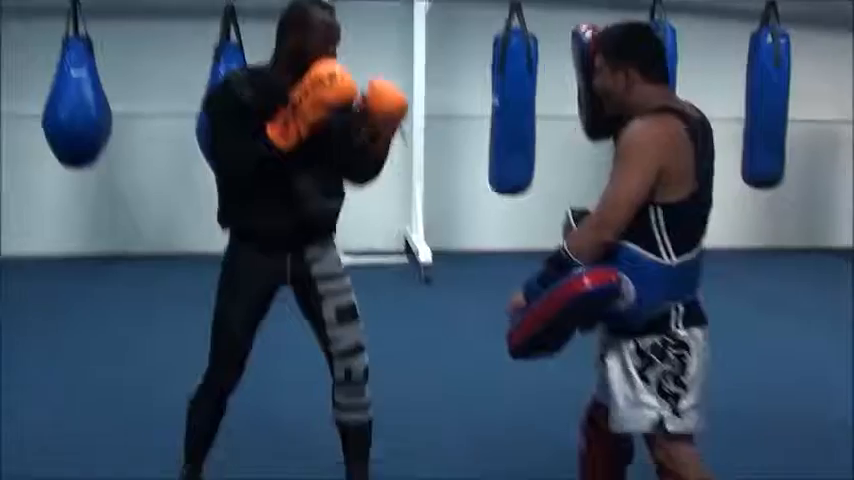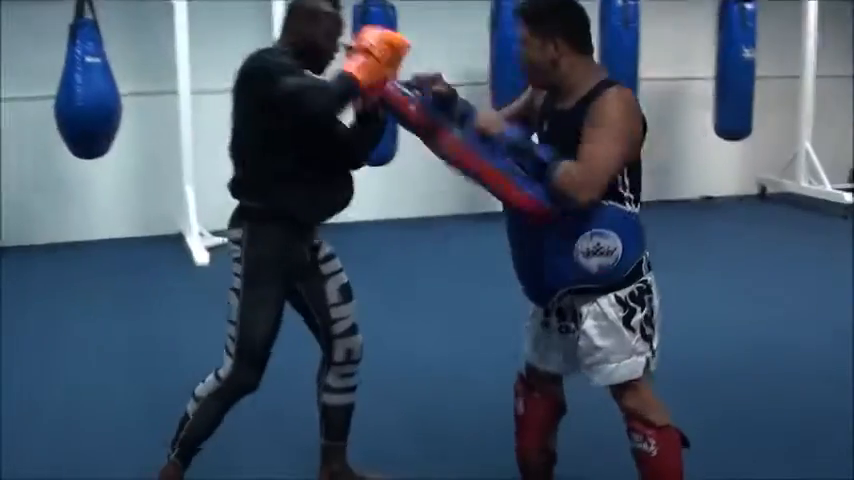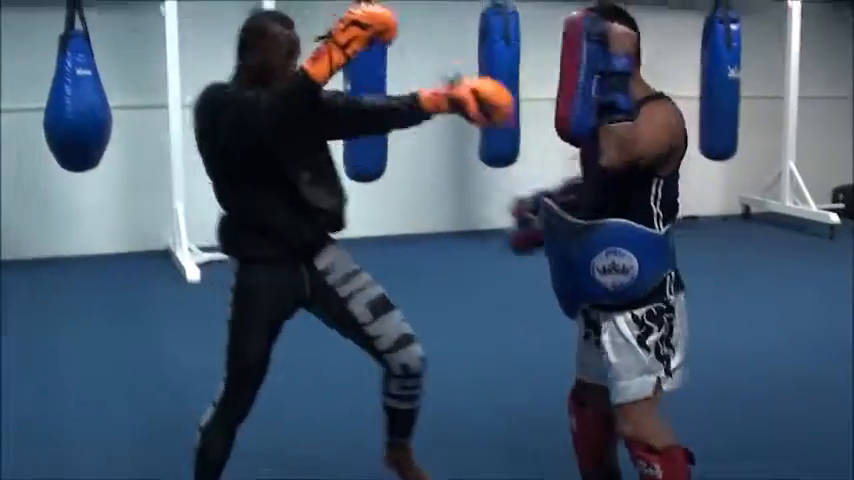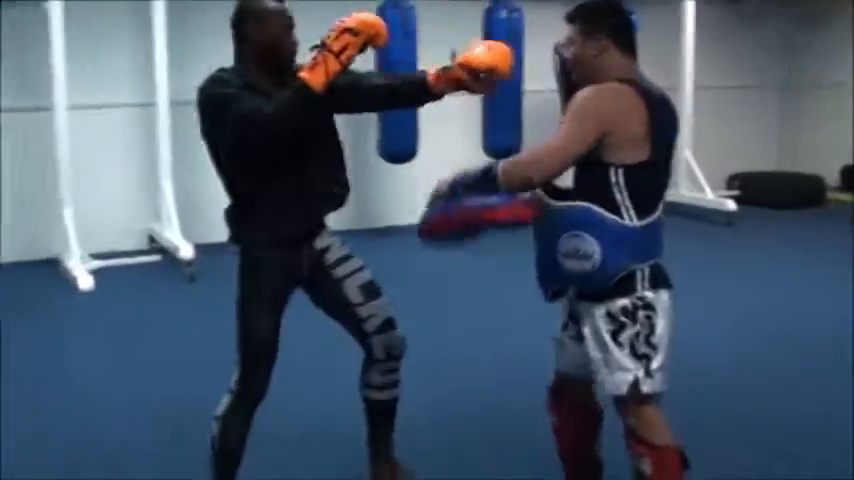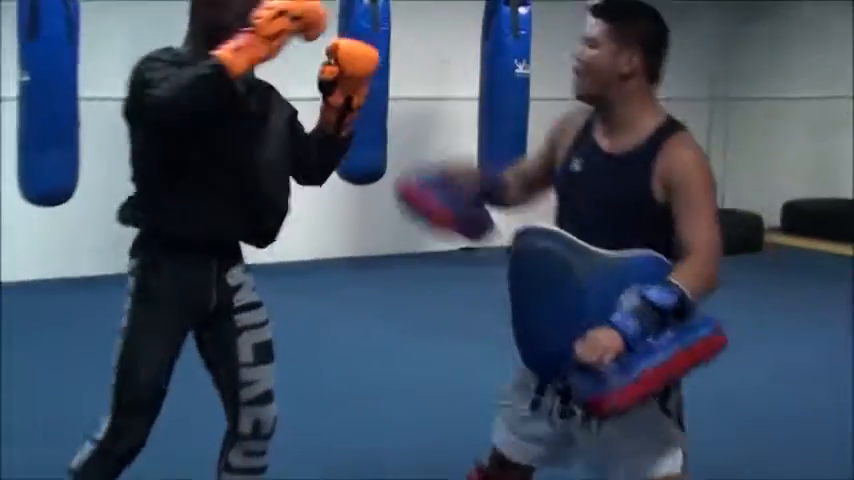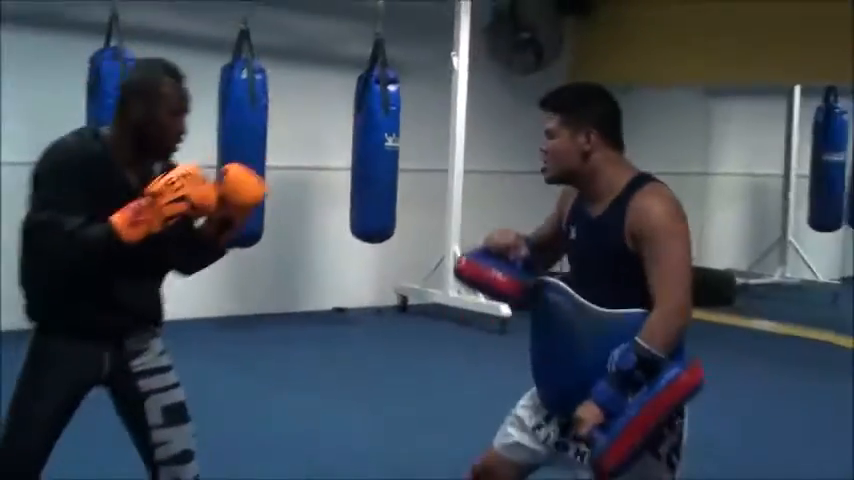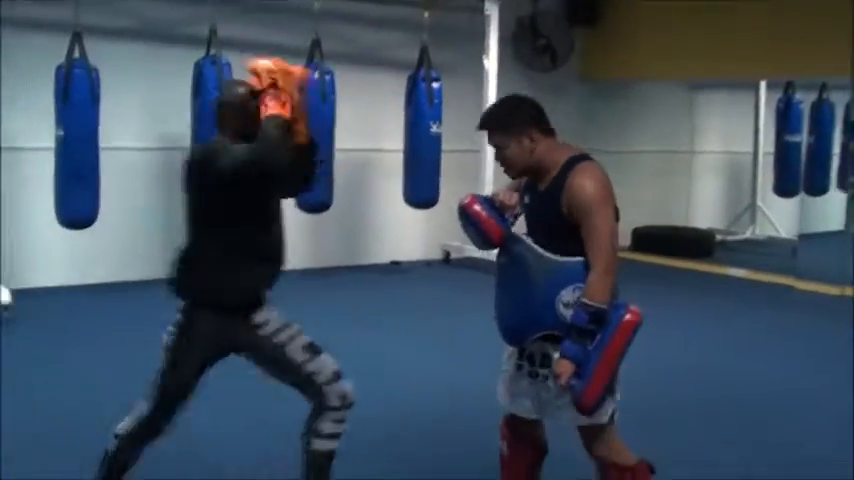
dt=0.7s
person 1, frame 1
right shoulder: (236, 92)
left elbow: (358, 169)
right elbow: (233, 167)
left wrist: (379, 134)
left hip: (314, 249)
right hip: (254, 250)
left knee: (352, 369)
right knee: (222, 373)
person 1, frame 2
left shoulder: (301, 81)
right shoulder: (265, 68)
left elbow: (349, 152)
right elbow: (316, 106)
left wrist: (374, 91)
right wrist: (364, 61)
left hip: (305, 234)
right hip: (263, 234)
left knee: (344, 348)
right knee: (243, 369)
person 1, frame 3
left shoulder: (304, 102)
right shoulder: (218, 106)
left elbow: (377, 112)
right elbow: (264, 121)
left wrist: (448, 97)
right wrist: (334, 53)
left hip: (321, 258)
right hip: (264, 273)
left knee: (406, 358)
right knee: (237, 396)
person 1, frame 4
left shoulder: (302, 81)
right shoulder: (220, 94)
left elbow: (381, 92)
right elbow: (272, 125)
left wrist: (454, 75)
right wrist: (328, 60)
left hip: (314, 237)
right hip: (265, 251)
left knee: (386, 340)
right knee: (252, 379)
person 1, frame 5
left shoulder: (259, 97)
right shoulder: (162, 70)
left elbow: (310, 166)
right elbow: (165, 110)
left wrist: (342, 101)
left hip: (227, 269)
right hip: (165, 267)
left knee: (255, 417)
right knee: (129, 423)
person 1, frame 6
left shoulder: (169, 170)
right shoulder: (70, 159)
left elbow: (185, 258)
right elbow: (57, 254)
left wrist: (223, 222)
right wrist: (148, 212)
left hip: (136, 339)
right hip: (64, 341)
person 1, frame 7
left shoulder: (251, 158)
right shoulder: (212, 158)
right elbow: (270, 159)
right wrist: (276, 105)
left hip: (251, 310)
right hip: (207, 314)
left knee: (335, 395)
right knee: (156, 417)
person 2, frame 1
left shoulder: (648, 132)
right shoulder: (686, 118)
left elbow: (602, 229)
left hip: (658, 323)
right hip: (642, 313)
right knee: (602, 425)
person 2, frame 2
left shoulder: (613, 104)
right shoulder: (547, 98)
left elbow: (583, 187)
right elbow: (493, 133)
left wrist: (510, 146)
right wrist: (444, 98)
left hip: (612, 283)
right hip: (564, 278)
left knee: (633, 396)
right knee: (538, 382)
person 2, frame 3
left shoulder: (660, 114)
right shoulder: (606, 104)
left elbow: (618, 156)
left wrist: (614, 71)
right wrist: (545, 203)
left hip: (641, 296)
right hip: (602, 291)
left knee: (636, 418)
right knee: (588, 399)
person 2, frame 4
left shoulder: (603, 98)
right shoulder: (653, 102)
left elbow: (542, 164)
left wrist: (469, 184)
right wrist: (574, 80)
left hip: (624, 284)
right hip: (598, 278)
left knee: (637, 407)
right knee: (570, 388)
person 2, frame 5
left shoulder: (676, 155)
right shoulder: (570, 128)
left elbow: (702, 268)
right elbow: (520, 185)
left wrist: (625, 333)
right wrist: (475, 183)
person 2, frame 6
left shoulder: (651, 207)
right shoulder: (572, 199)
left elbow: (672, 313)
right elbow: (543, 253)
right wrist: (517, 246)
right hip: (570, 378)
person 2, frame 7
left shoulder: (584, 183)
right shoulder: (531, 174)
left elbow: (603, 272)
right wrist: (500, 204)
left knee: (598, 437)
right knee: (518, 425)
